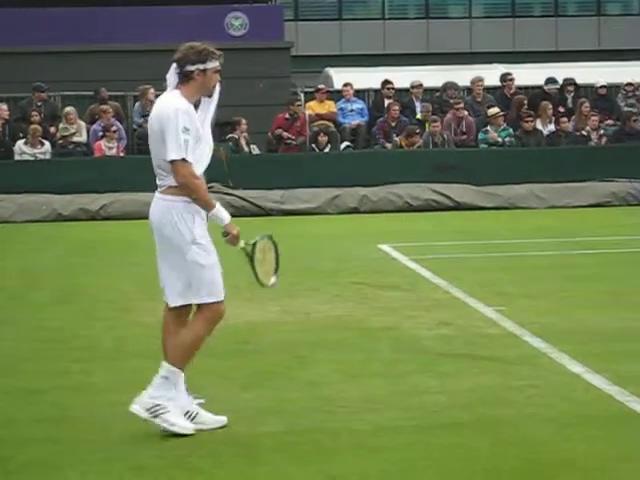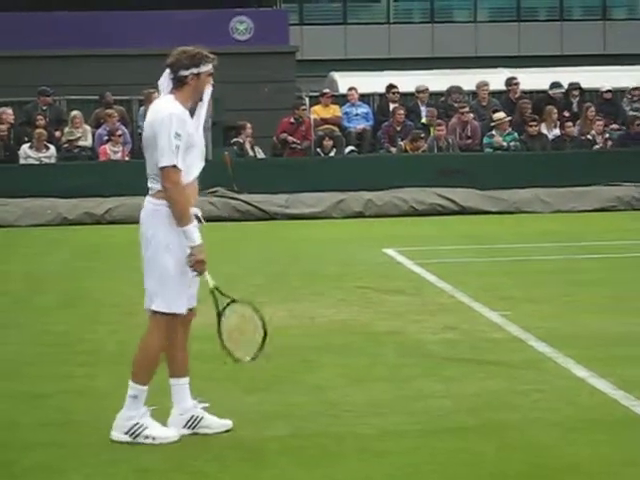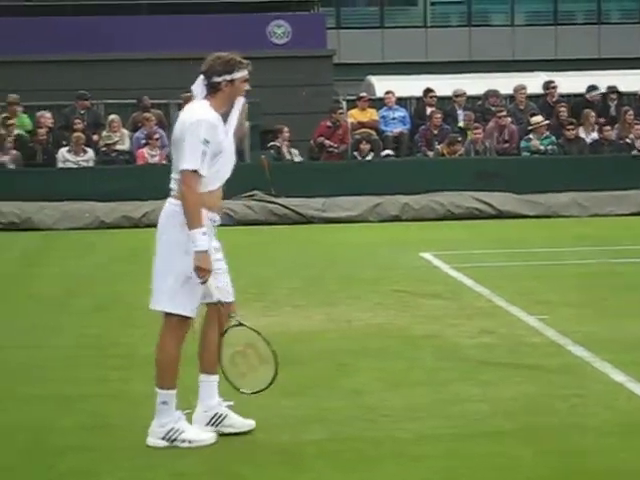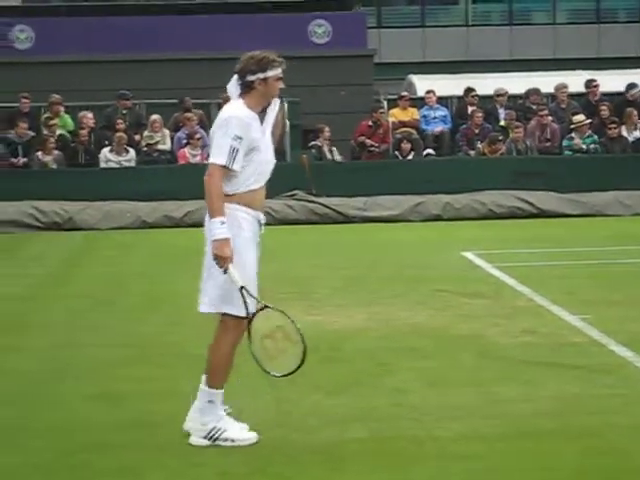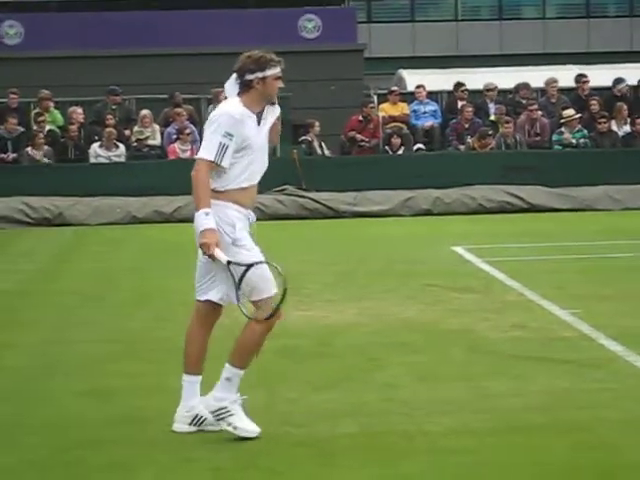
dt=0.2s
person 1, frame 1
left shoulder: (175, 105)
right shoulder: (176, 109)
right elbow: (184, 174)
right wrist: (221, 216)
left hip: (172, 210)
right hip: (181, 214)
left knee: (179, 308)
right knee: (211, 308)
left ankle: (178, 402)
right ankle: (157, 395)
person 1, frame 2
left shoulder: (176, 111)
right shoulder: (170, 114)
right elbow: (172, 182)
right wrist: (195, 239)
left hip: (173, 220)
right hip: (168, 220)
left knee: (180, 317)
right knee: (165, 319)
left ankle: (184, 410)
right ankle: (131, 417)
person 1, frame 3
left shoulder: (210, 116)
right shoulder: (200, 120)
right elbow: (188, 185)
right wrist: (199, 246)
left hip: (201, 225)
right hip: (188, 225)
left knee: (221, 311)
right knee: (177, 320)
left ankle: (209, 407)
right ankle: (165, 422)
person 1, frame 4
left shoulder: (251, 116)
right shoulder: (235, 118)
left elbow: (264, 155)
right elbow: (214, 177)
left wrist: (275, 109)
right wrist: (220, 233)
left hip: (245, 223)
right hip: (232, 222)
left knee: (238, 317)
right knee: (233, 319)
left ankle: (203, 408)
right ankle: (208, 421)
person 1, frame 5
left shoulder: (250, 116)
right shoulder: (230, 116)
left elbow: (259, 153)
right elbow: (200, 171)
left wrist: (275, 117)
right wrist: (206, 224)
left hip: (232, 219)
right hip: (224, 219)
left knee: (206, 312)
right knee: (268, 307)
left ankle: (190, 408)
right ankle: (223, 396)
